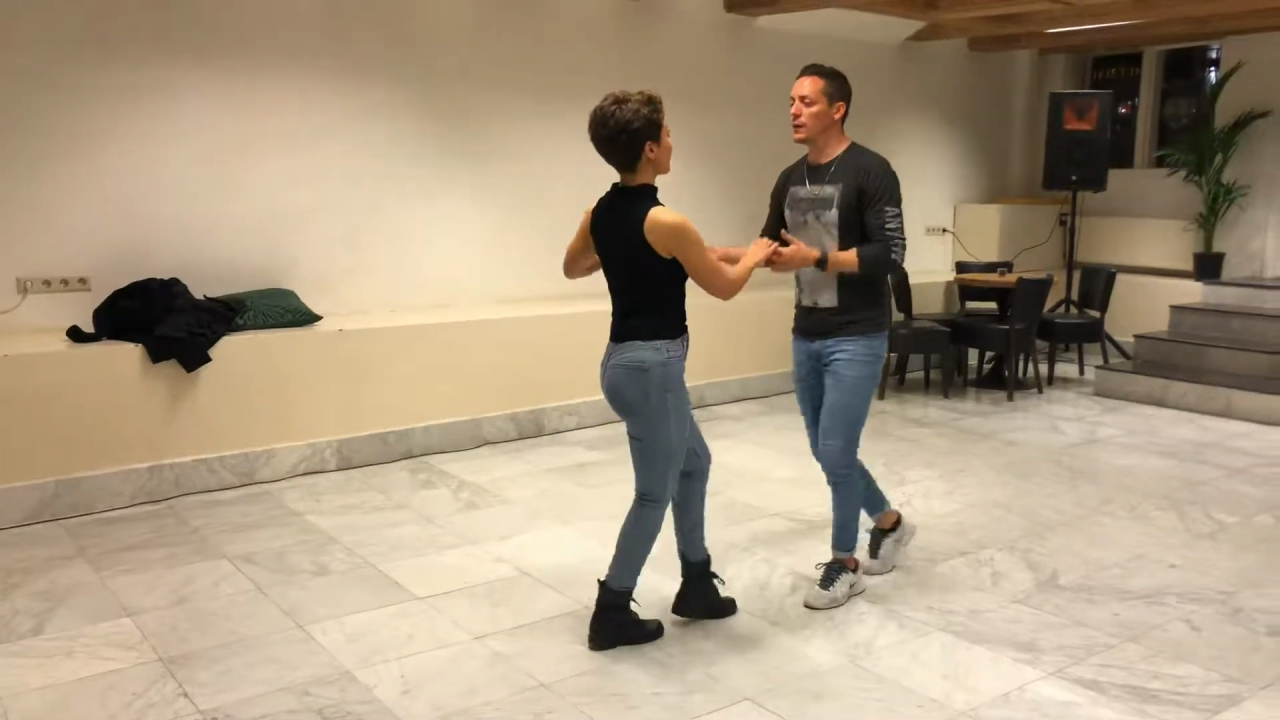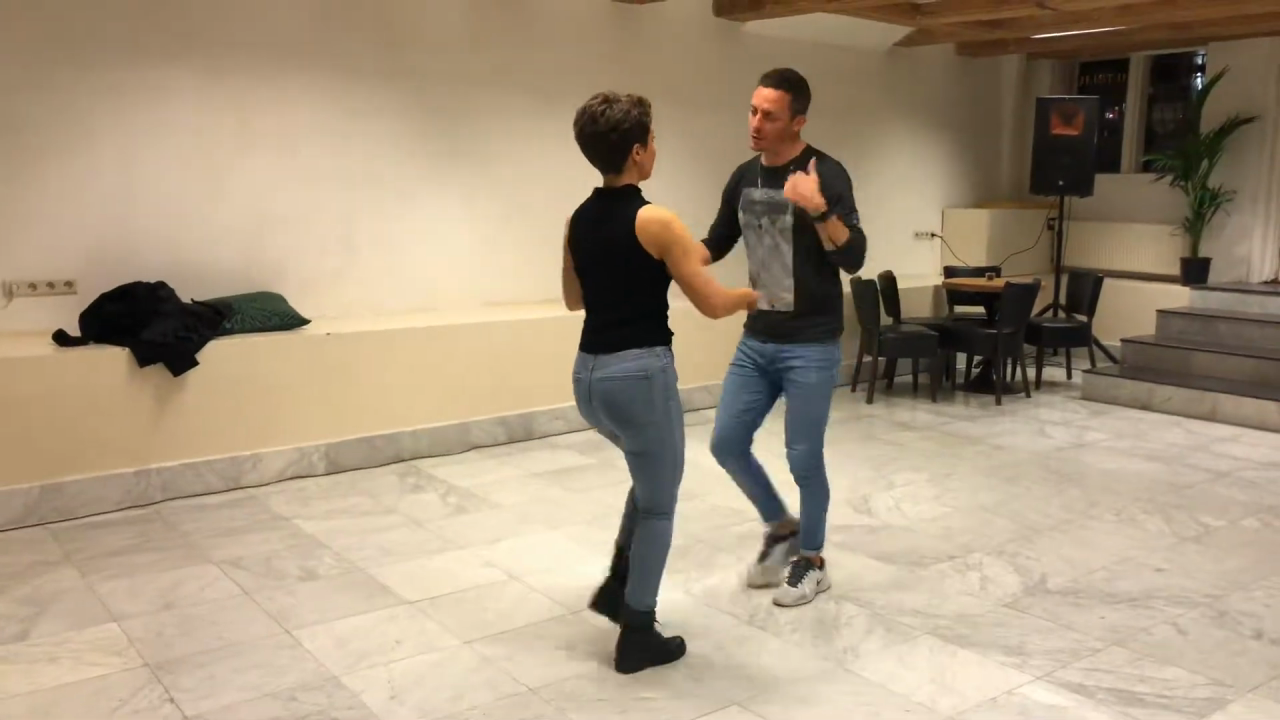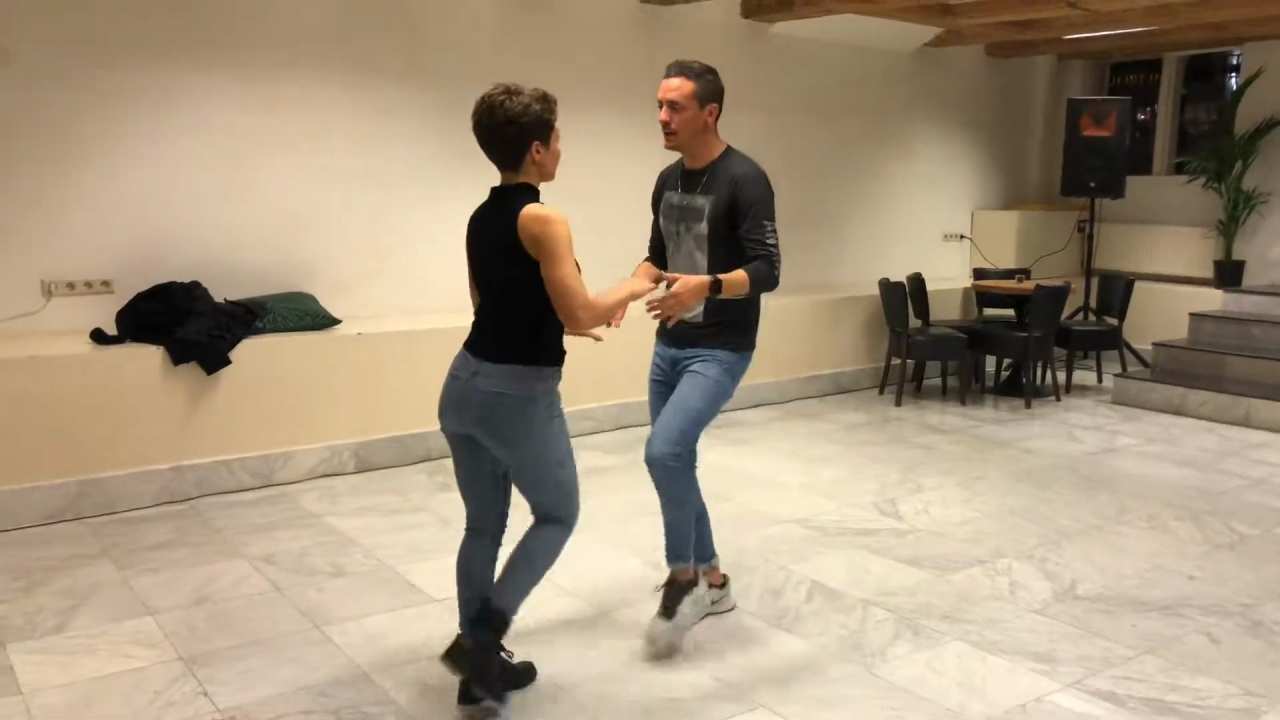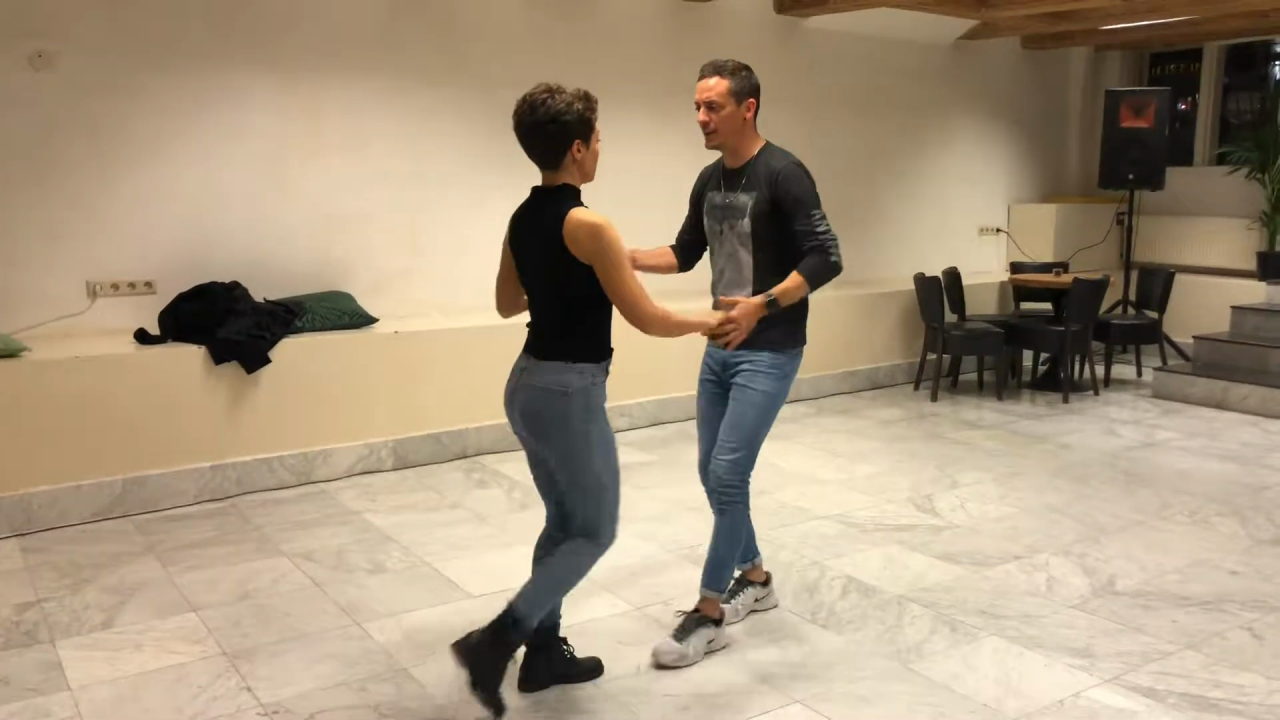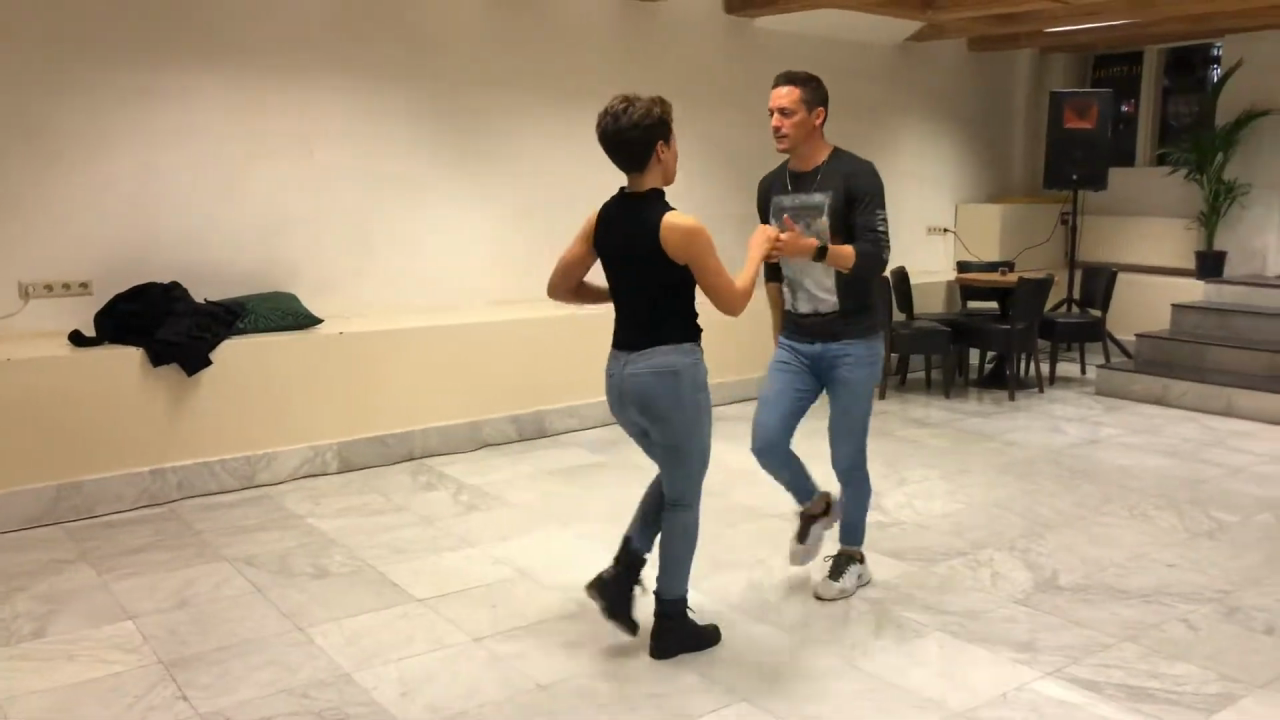
dt=0.7s
person 1, frame 1
left shoulder: (601, 213)
right shoulder: (664, 222)
left elbow: (573, 267)
right elbow: (725, 286)
right wrist: (758, 252)
left hip: (626, 360)
right hip: (651, 366)
left knee: (692, 466)
right knee: (655, 493)
left ankle: (697, 588)
right ankle: (611, 615)
person 1, frame 2
left shoulder: (579, 220)
right shoulder: (655, 222)
right elbow: (713, 306)
right wrist: (746, 295)
left hip: (589, 373)
right hip: (641, 374)
left knee: (652, 478)
right knee: (659, 498)
left ankle: (621, 583)
right ankle: (637, 637)
person 1, frame 3
left shoulder: (480, 220)
right shoulder: (541, 220)
right elbow: (580, 316)
left wrist: (554, 311)
right wrist: (630, 290)
left hip: (464, 383)
right hip: (519, 393)
left knee: (483, 526)
right knee: (557, 516)
left ankle: (483, 658)
right ankle: (479, 638)
person 1, frame 4
left shoulder: (523, 217)
right shoulder: (585, 225)
right elbow: (644, 317)
right wrist: (702, 322)
left hip: (529, 381)
right hip: (569, 391)
left knee: (569, 522)
right knee: (590, 533)
left ankle: (542, 648)
right ankle: (493, 639)
person 1, frame 5
left shoulder: (603, 219)
right shoulder: (679, 227)
left elbow: (559, 287)
right elbow: (733, 302)
right wrist: (758, 246)
left hip: (621, 370)
right hip: (671, 372)
left knee: (671, 481)
right knee: (682, 500)
left ankle: (620, 577)
right ankle: (671, 623)
person 2, frame 1
left shoulder: (870, 171)
right shoulder: (789, 180)
left elbow: (889, 255)
right elbow: (777, 250)
left wrist: (816, 258)
left hip: (858, 338)
right hip: (807, 337)
left knee: (837, 454)
right knee: (826, 453)
left ankle: (844, 562)
right ankle: (889, 521)
person 2, frame 2
left shoulder: (829, 175)
right shoulder: (743, 178)
left elbow: (853, 259)
right elbow: (717, 243)
left wrist: (817, 210)
left hip: (811, 345)
right hip: (757, 339)
left knee: (803, 458)
right knee: (726, 444)
left ankle: (810, 559)
right ankle: (781, 528)
person 2, frame 3
left shoulder: (744, 180)
right shoulder: (667, 181)
left elbow: (767, 272)
left wrist: (706, 285)
left hip: (719, 351)
right hip: (669, 347)
left knee: (664, 453)
right knee: (672, 465)
left ankle: (683, 577)
right ankle: (712, 582)
person 2, frame 4
left shoulder: (784, 174)
right shoulder: (708, 180)
left elbow: (825, 259)
right elbow: (684, 254)
left wrist: (763, 305)
right wrist: (626, 257)
left hip: (770, 350)
right hip: (721, 349)
left knee: (726, 472)
right knee: (714, 472)
left ankle: (707, 609)
right ankle: (753, 579)
person 2, frame 5
left shoulder: (855, 176)
right shoulder: (770, 187)
left elbow: (875, 257)
left wrist: (814, 249)
right wrist: (779, 335)
left hip: (854, 342)
right hip: (795, 343)
left knee: (847, 457)
right knee: (766, 442)
left ankle: (851, 556)
right ankle: (815, 506)
